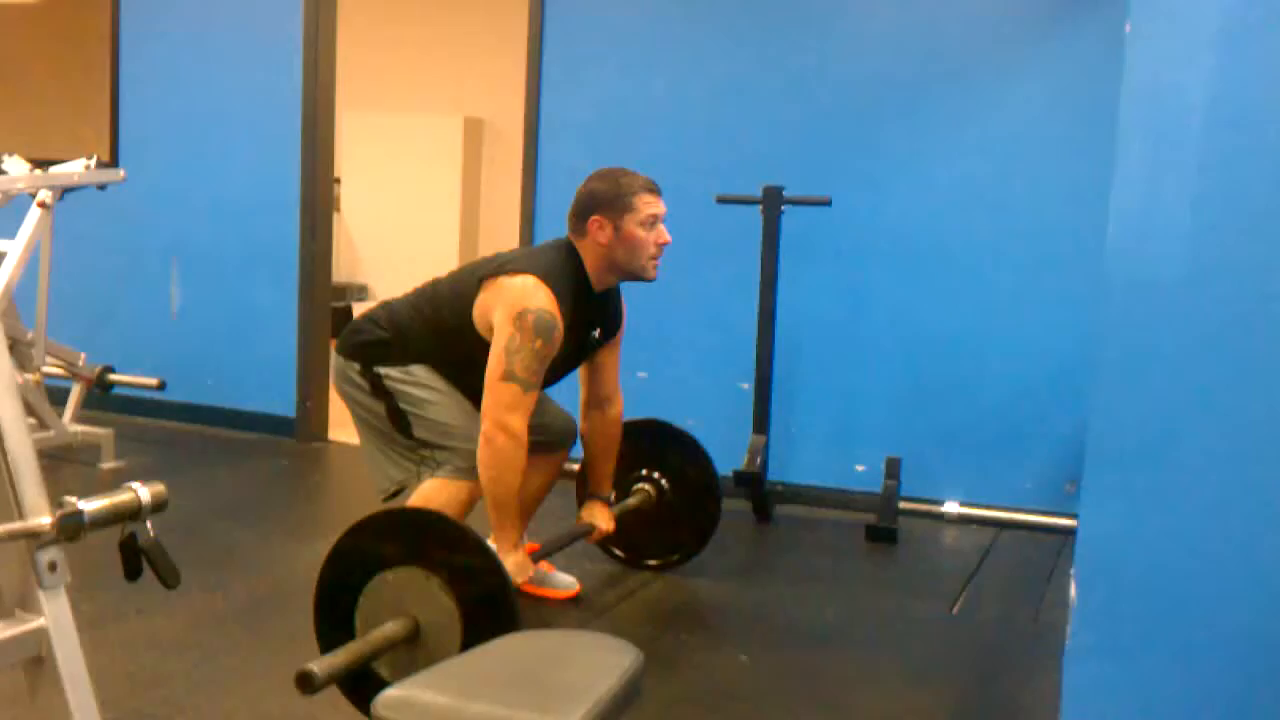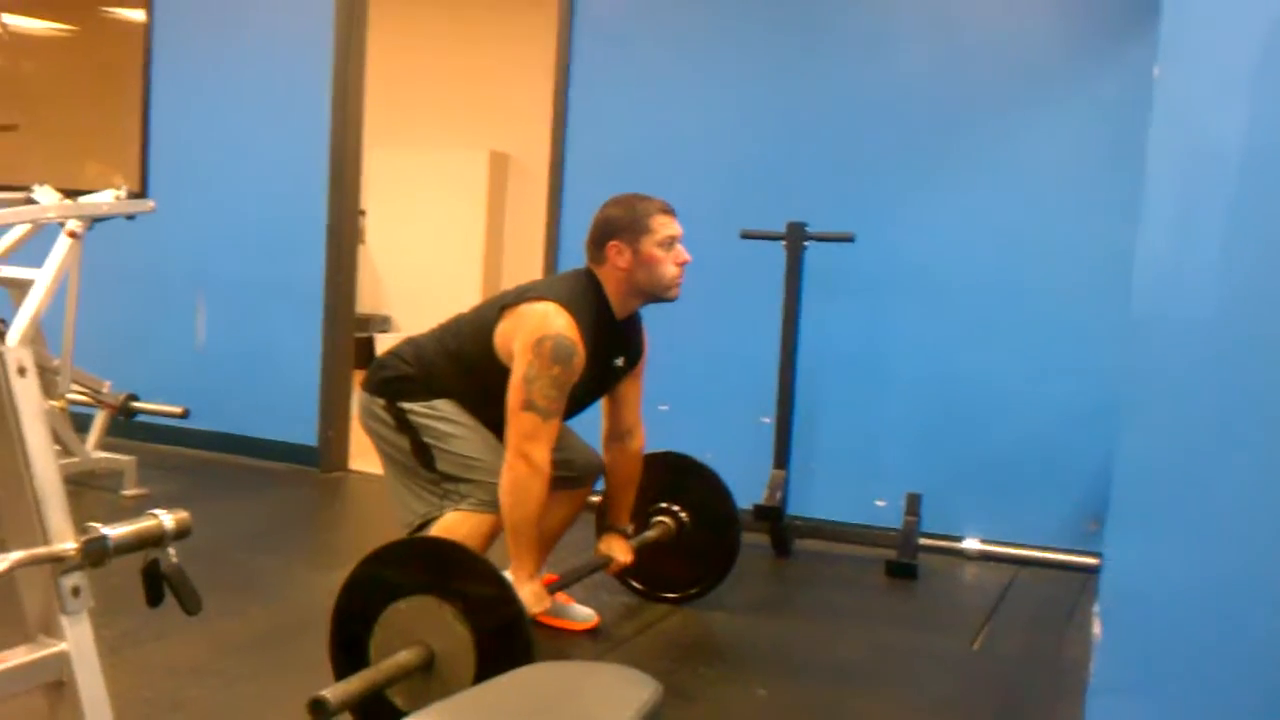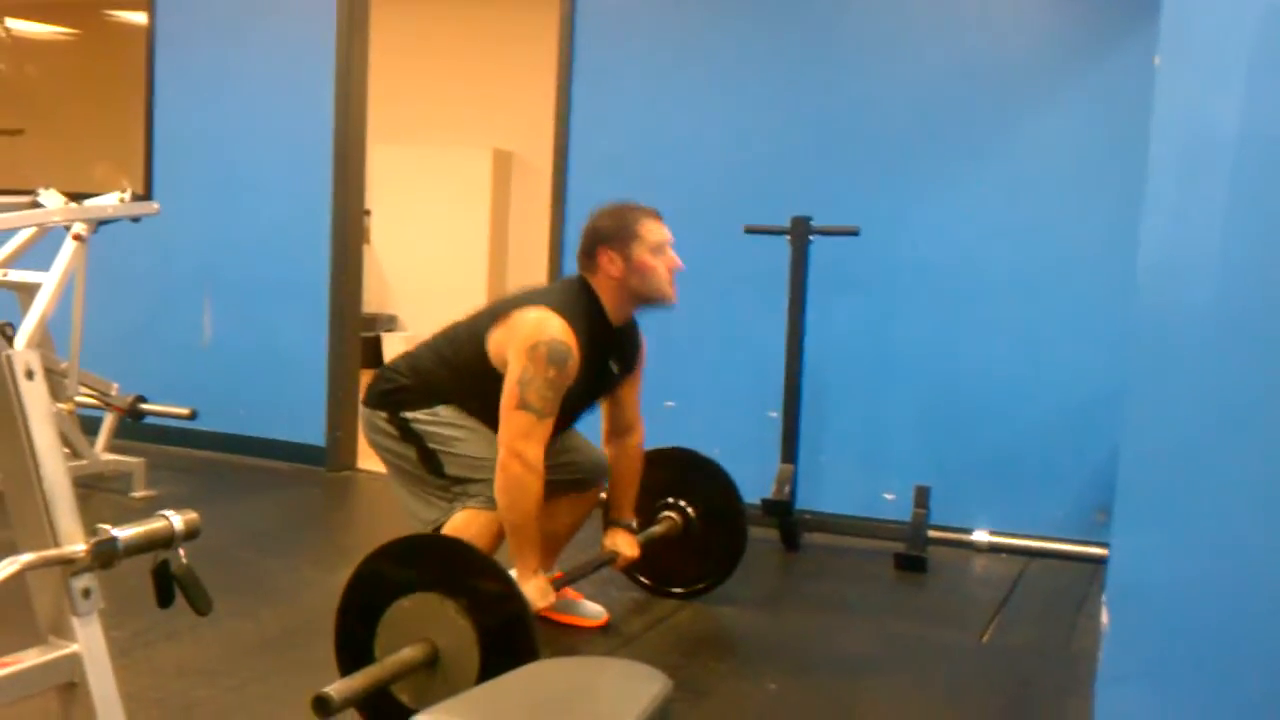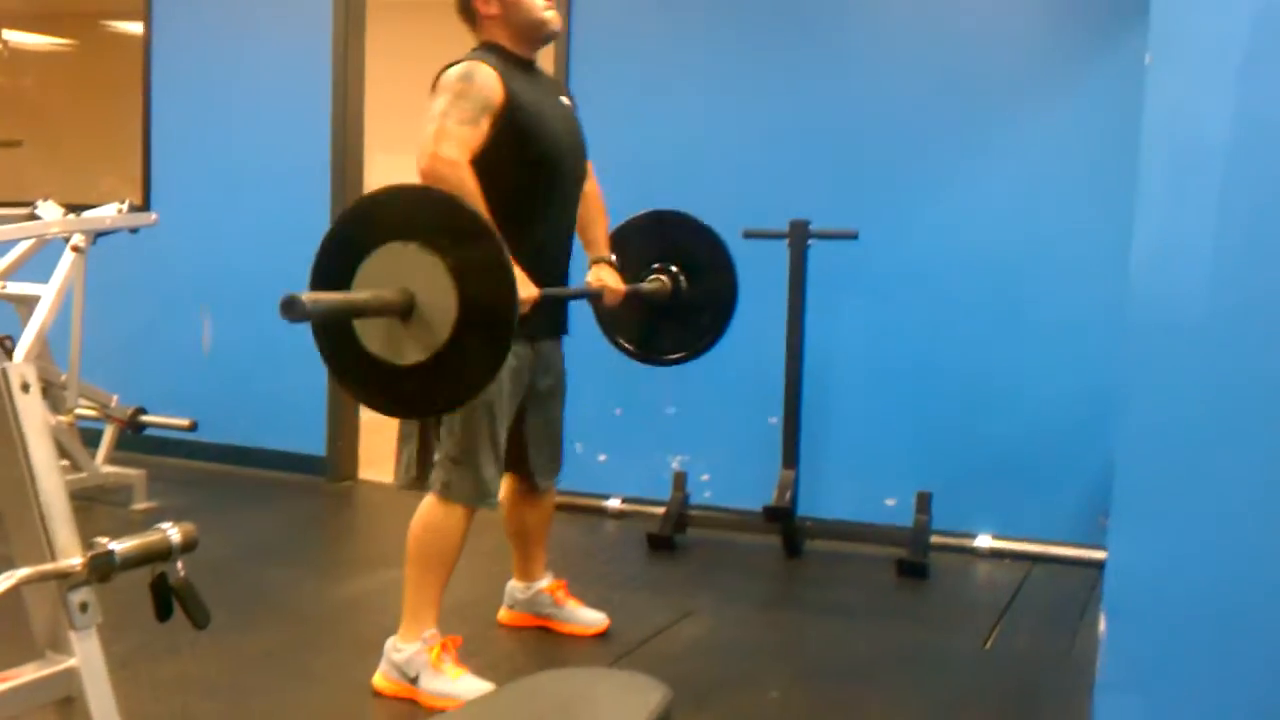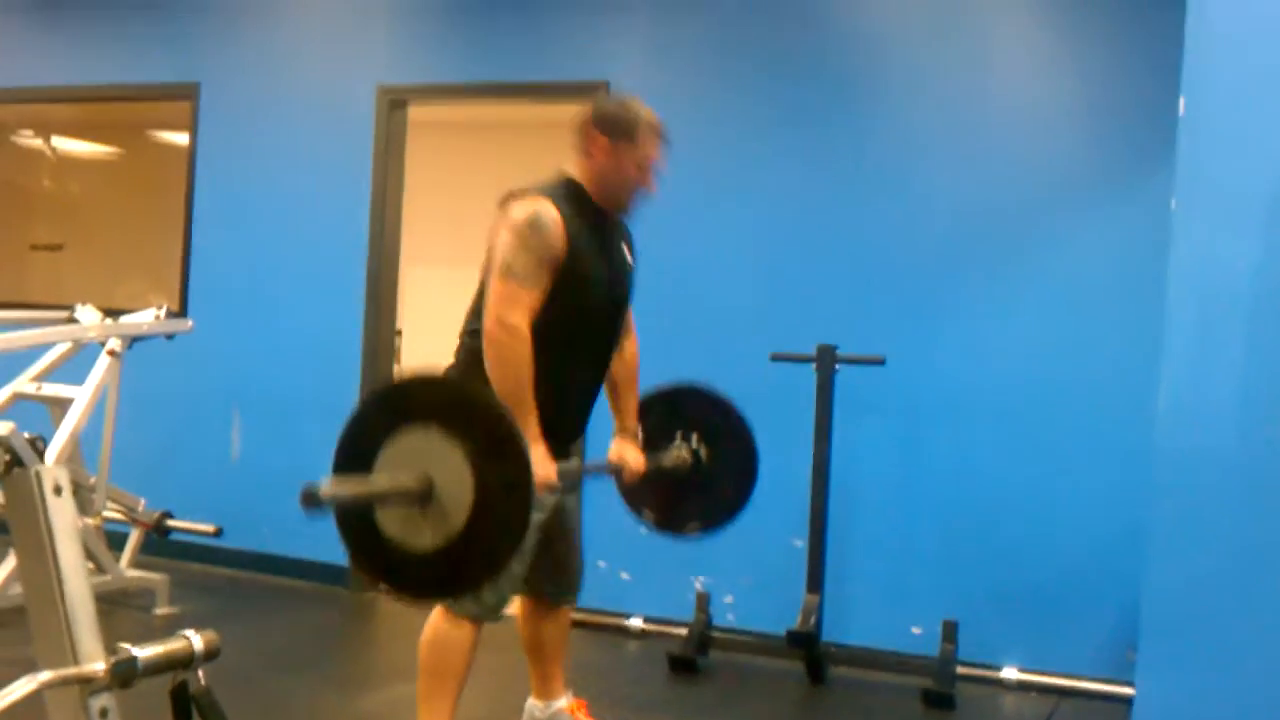
dt=0.7s
person 1, frame 1
left shoulder: (606, 302)
right shoulder: (536, 301)
left elbow: (603, 404)
right elbow: (500, 430)
left wrist: (599, 496)
right wrist: (507, 547)
left hip: (449, 361)
right hip: (381, 357)
left knee: (556, 432)
right knee: (462, 460)
left ankle: (508, 560)
person 1, frame 2
left shoulder: (628, 331)
right shoulder: (556, 328)
left elbow: (625, 436)
right elbow: (525, 459)
left wrist: (617, 529)
right wrist: (523, 576)
left hip: (473, 398)
right hip: (408, 394)
left knee: (580, 468)
right knee: (488, 493)
left ankle: (525, 590)
person 1, frame 3
left shoulder: (624, 338)
right shoulder: (551, 336)
left elbow: (626, 435)
right elbow: (520, 461)
left wrist: (622, 524)
right wrist: (526, 572)
left hip: (479, 406)
right hip: (412, 406)
left knee: (587, 470)
right knee: (492, 499)
left ankle: (537, 592)
person 1, frame 4
left shoulder: (549, 90)
right shoulder: (476, 78)
left elbow: (580, 178)
right elbow: (440, 159)
left wrist: (602, 259)
right wrist: (500, 269)
left hip: (539, 313)
left knee: (539, 466)
right knee: (463, 477)
left ankle: (531, 590)
right ankle: (411, 651)
person 1, frame 5
left shoulder: (615, 235)
right shoulder: (539, 217)
left elbow: (620, 341)
right elbow: (506, 323)
left wrist: (628, 434)
right wrist: (527, 446)
left hip: (553, 442)
left knee: (554, 583)
right knee: (472, 591)
